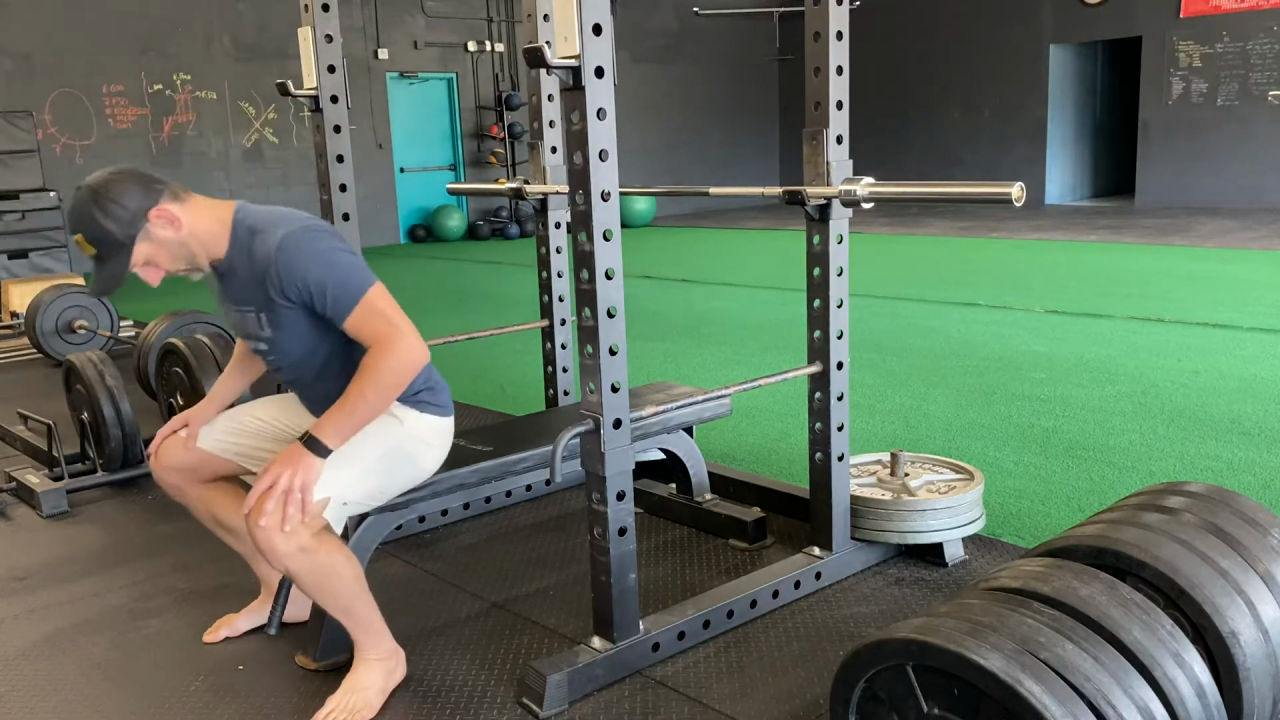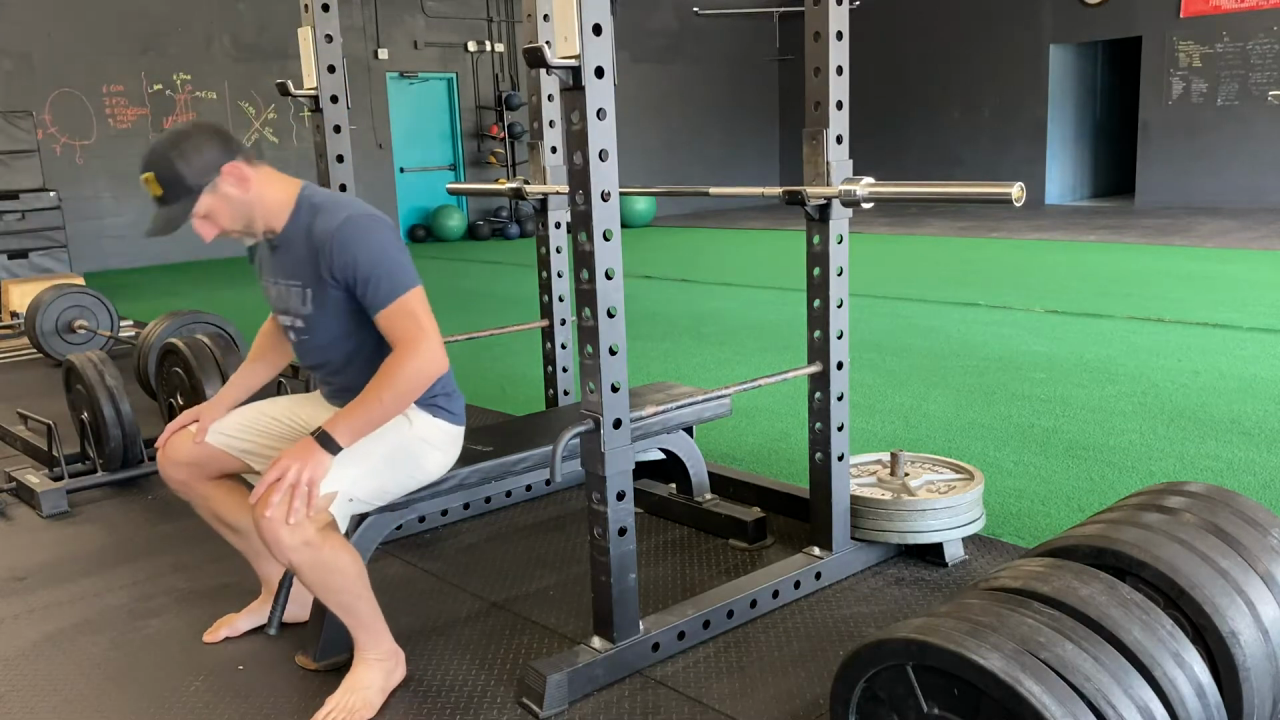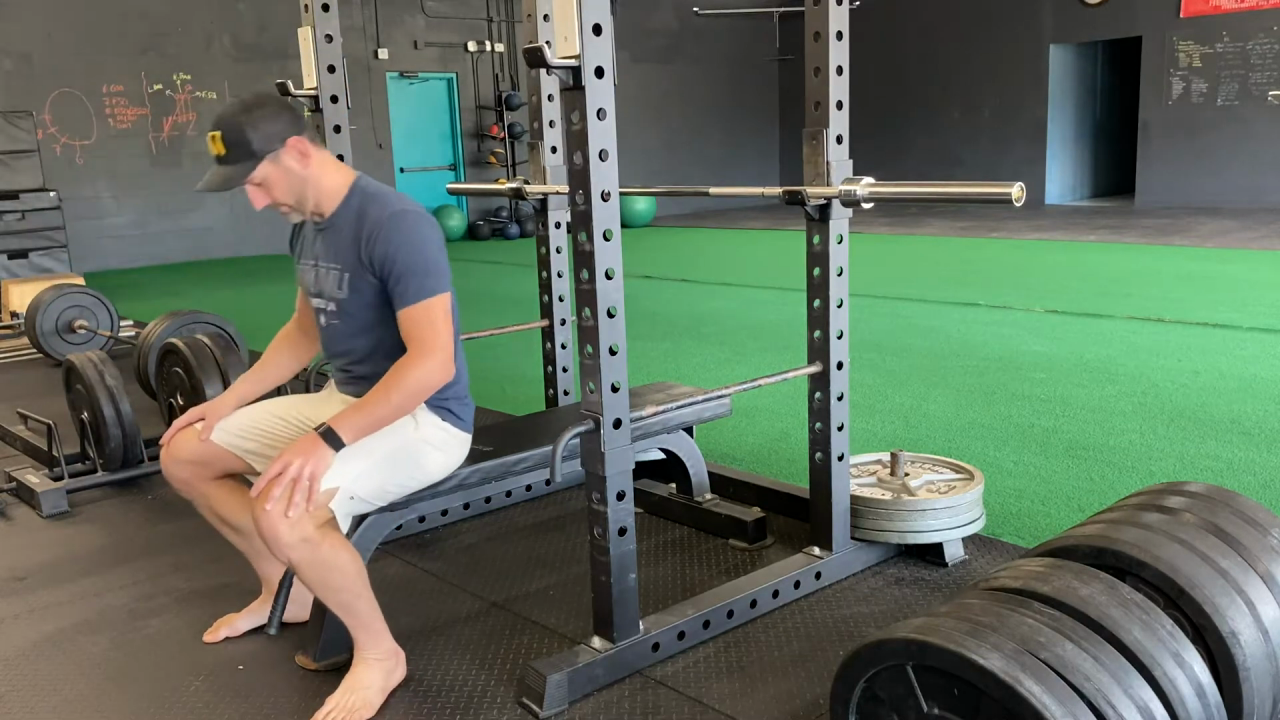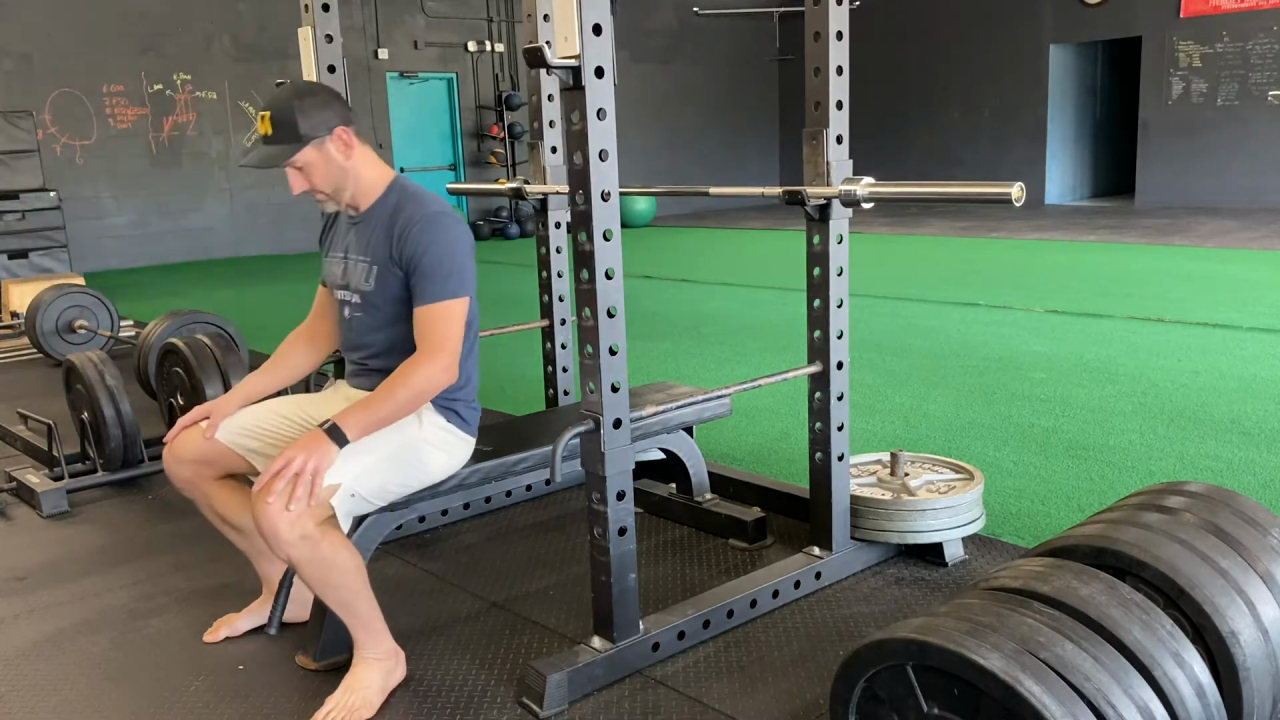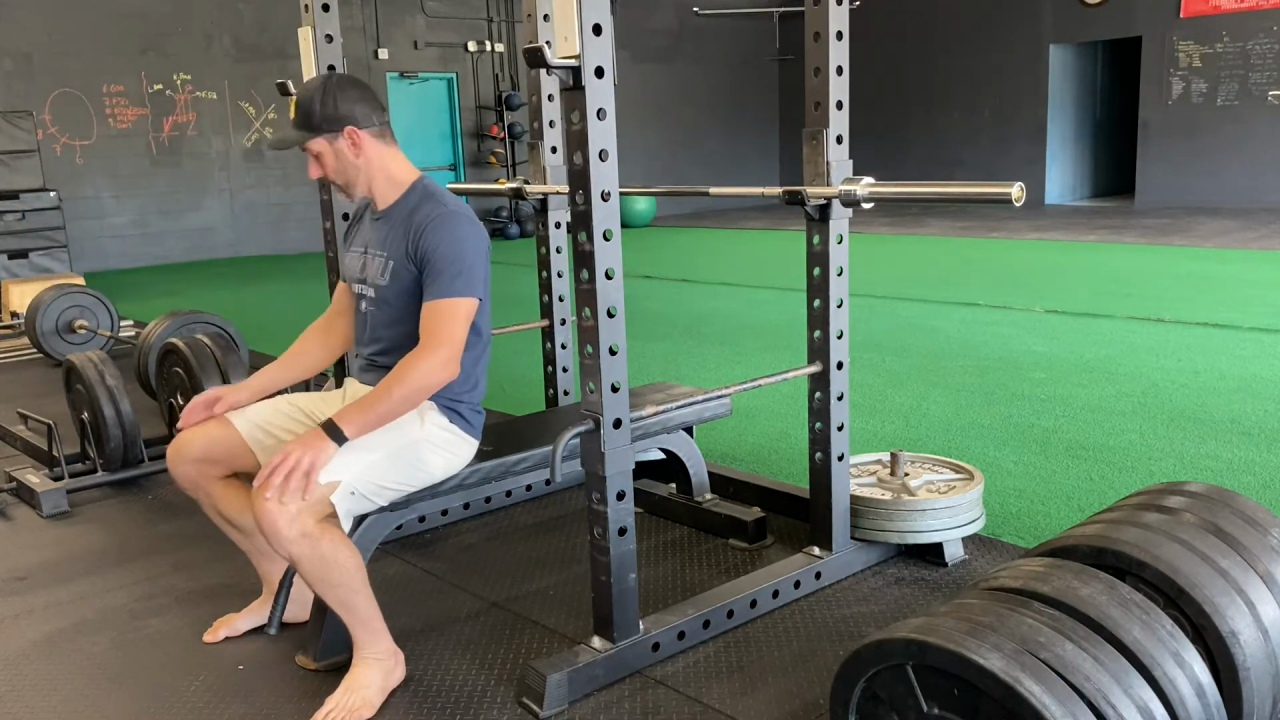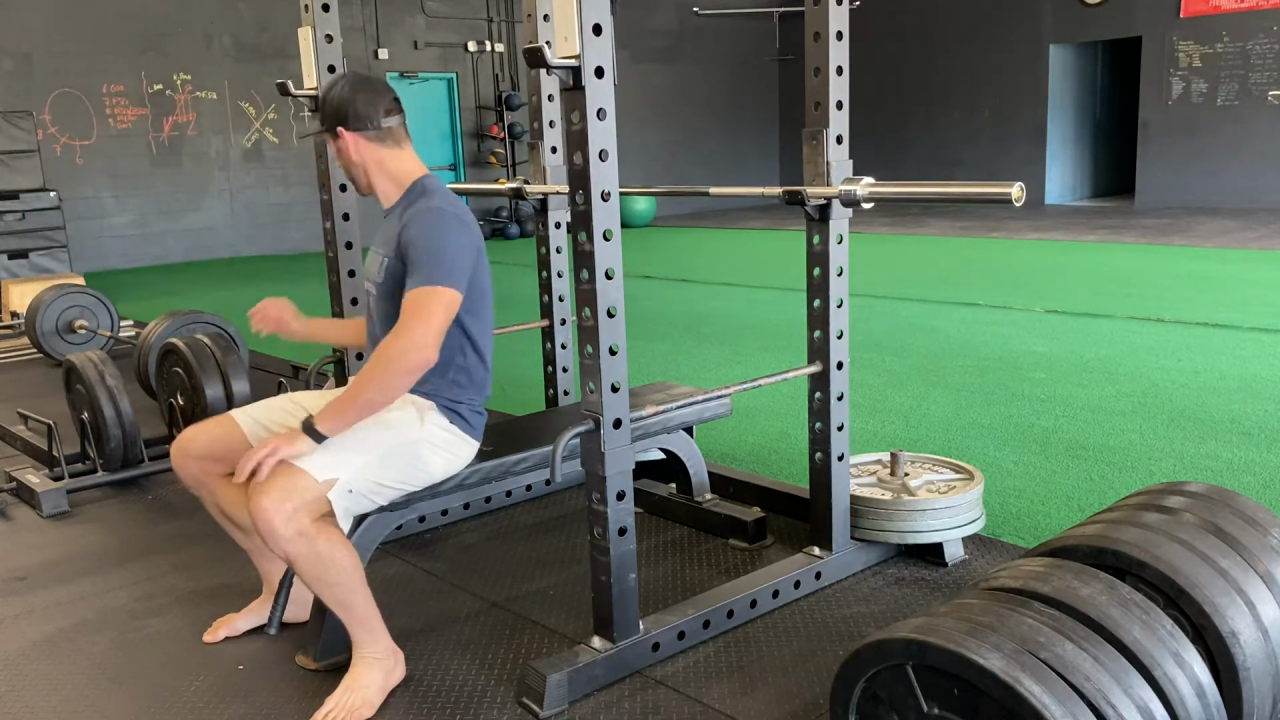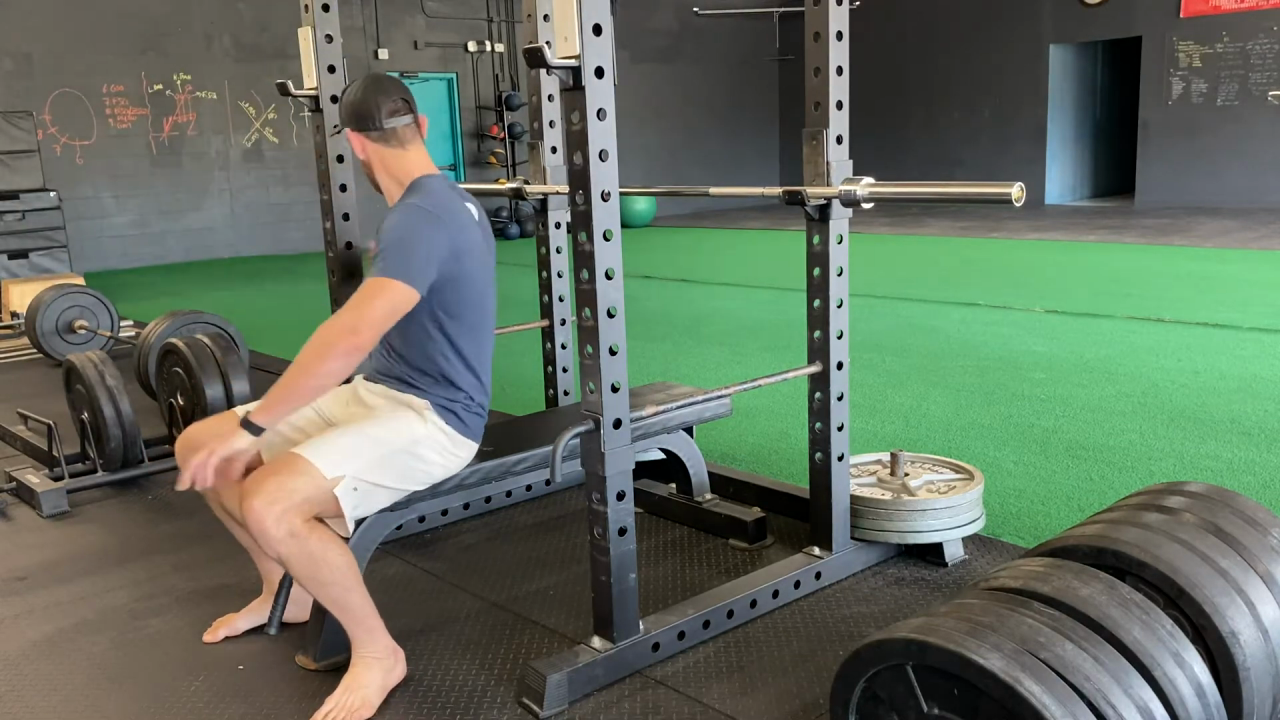
dt=0.2s
person 1, frame 1
left shoulder: (289, 246)
right shoulder: (219, 249)
left elbow: (405, 347)
left wrist: (313, 448)
right wrist: (212, 405)
left hip: (405, 414)
right hip: (328, 403)
left knee: (273, 519)
right knee: (173, 459)
left ankle: (380, 654)
right ankle: (283, 590)
person 1, frame 2
left shoulder: (347, 230)
right shoulder: (265, 235)
left elbow: (425, 356)
left wrist: (325, 443)
right wrist: (223, 401)
left hip: (415, 417)
right hip: (336, 402)
left knee: (280, 512)
right knee: (179, 455)
left ankle: (378, 654)
right ankle: (282, 588)
person 1, frame 3
left shoulder: (396, 224)
right shoulder: (308, 225)
left elbow: (433, 362)
right elbow: (306, 328)
left wrist: (329, 439)
right wrist: (230, 400)
left hip: (424, 419)
right hip: (346, 399)
left knee: (280, 509)
right knee: (183, 455)
left ankle: (379, 653)
right ankle: (283, 587)
person 1, frame 4
left shoulder: (429, 225)
right shoulder: (339, 221)
left elbow: (438, 365)
right elbow: (321, 330)
left wrist: (333, 436)
right wrist: (234, 400)
left hip: (428, 418)
right hip: (354, 396)
left knee: (282, 507)
right knee: (186, 455)
left ankle: (379, 653)
right ankle: (284, 588)
person 1, frame 5
left shoulder: (445, 224)
right shoulder: (364, 218)
left elbow: (439, 361)
right elbow: (337, 327)
left wrist: (332, 435)
right wrist: (245, 392)
left hip: (432, 418)
right hip: (362, 395)
left knee: (281, 504)
right knee: (190, 454)
left ankle: (378, 653)
right ankle: (284, 588)
person 1, frame 6
left shoulder: (435, 220)
right shoulder: (398, 214)
left elbow: (416, 348)
left wrist: (311, 431)
right wrist: (300, 329)
left hip: (432, 416)
right hip: (372, 397)
left knee: (274, 502)
right knee: (193, 451)
left ankle: (377, 653)
right ankle: (284, 588)
person 1, frame 7
left shoulder: (420, 217)
right shoulder: (450, 202)
left elbow: (352, 336)
left wrist: (252, 426)
left hip: (430, 418)
right hip: (376, 394)
left knee: (268, 505)
right knee: (195, 449)
left ankle: (376, 652)
right ankle: (285, 588)
